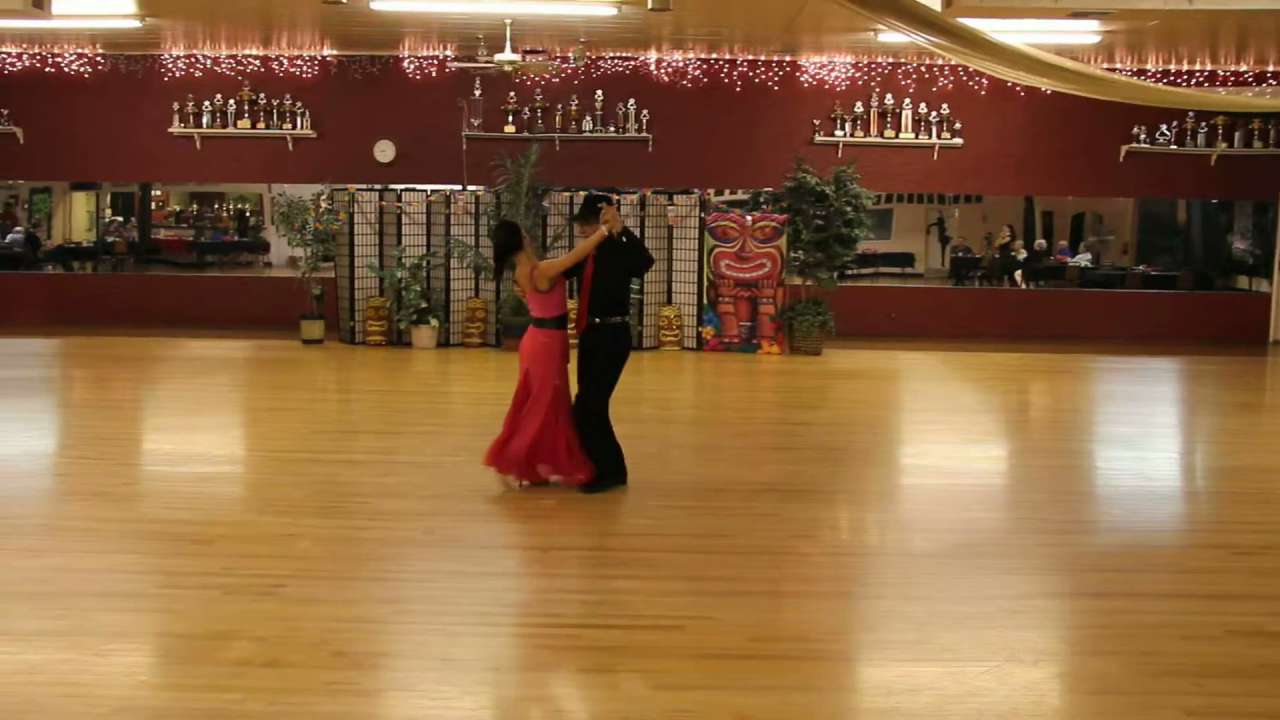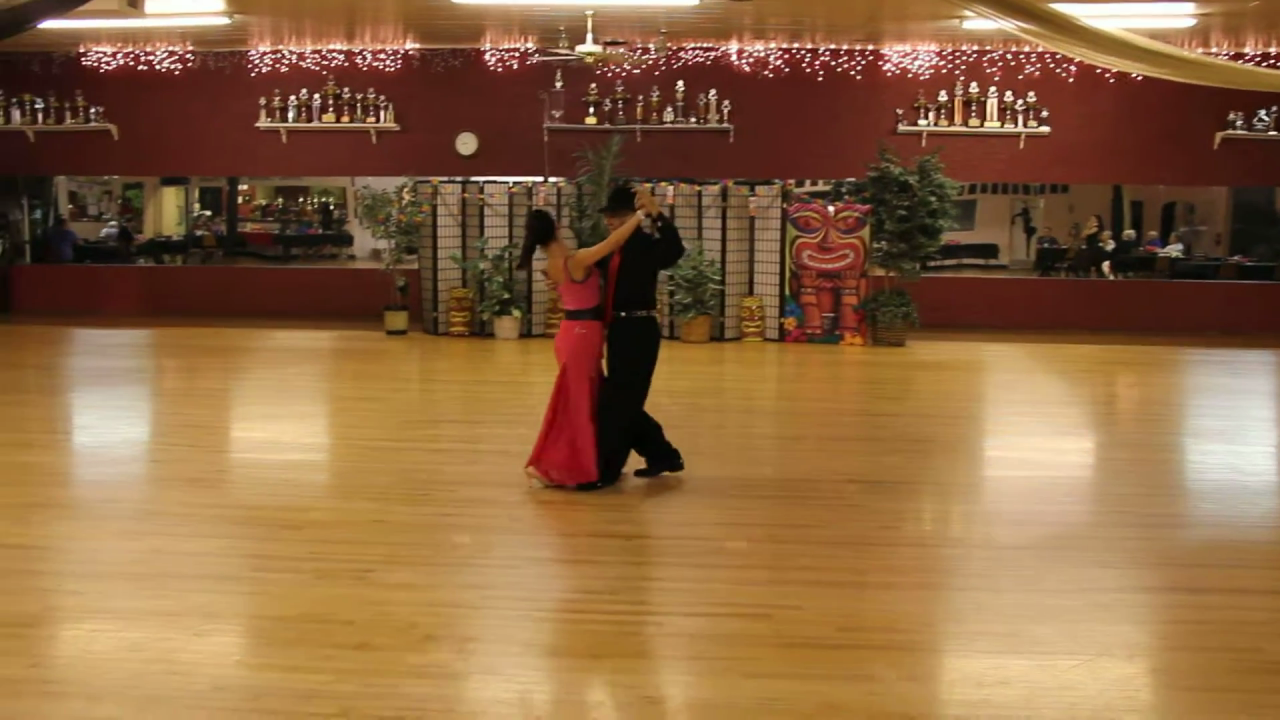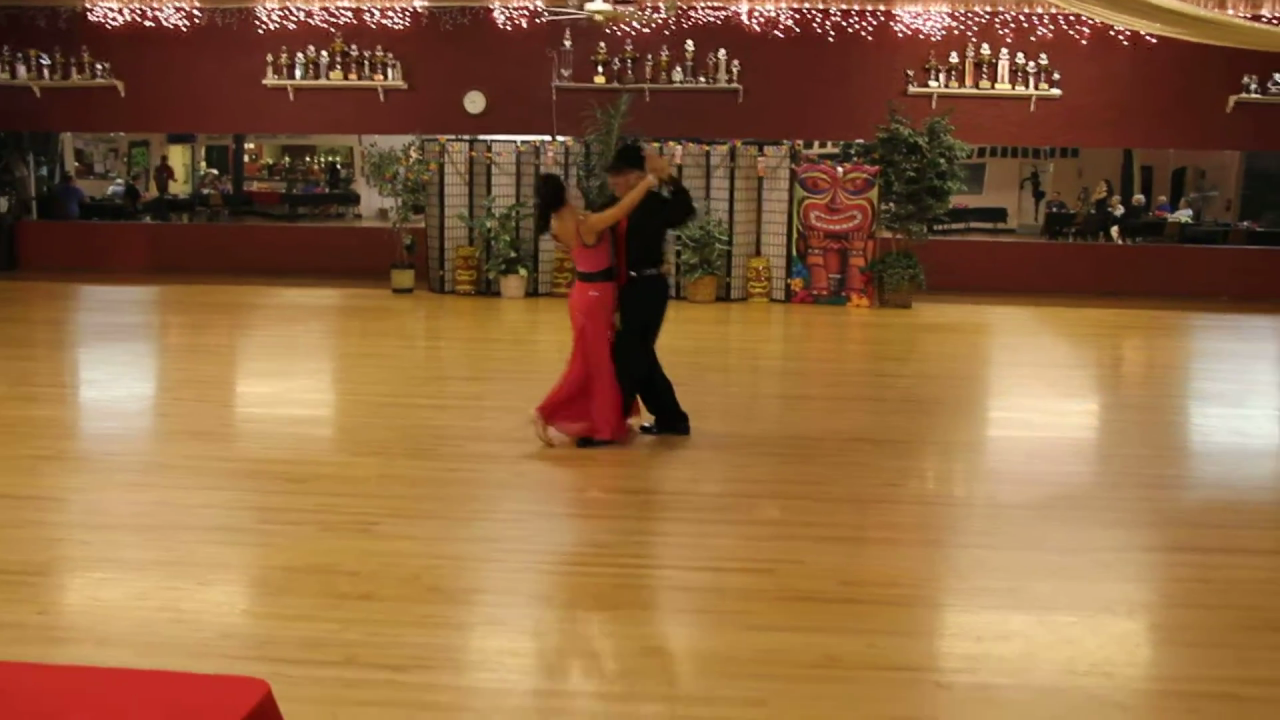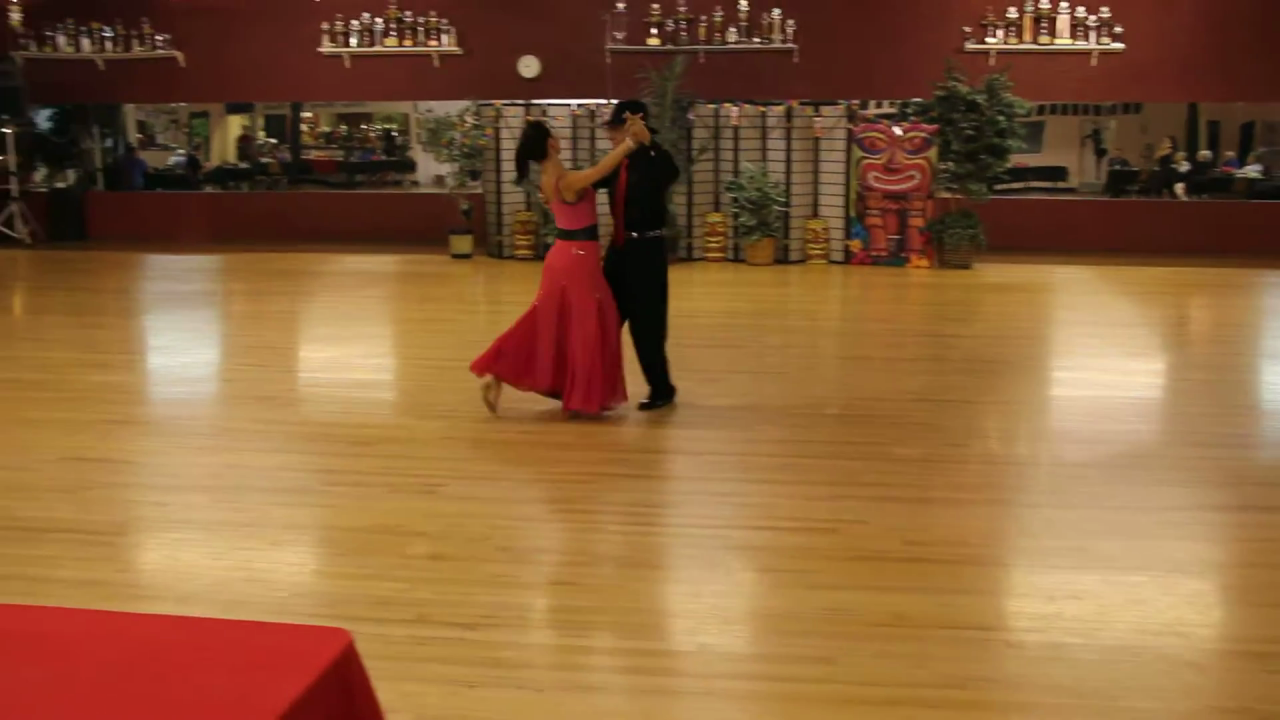
dt=0.7s
person 1, frame 1
left shoulder: (618, 252)
right shoulder: (583, 254)
left elbow: (644, 262)
left wrist: (620, 230)
left hip: (612, 335)
right hip: (590, 334)
left knee: (588, 405)
right knee: (591, 406)
left ankle: (608, 470)
right ankle: (610, 470)
person 1, frame 2
left shoulder: (648, 245)
right shoulder: (613, 247)
left elbow: (673, 251)
left wrist: (656, 215)
left hip: (638, 330)
right hip: (619, 329)
left knee: (619, 401)
right knee: (622, 401)
left ankle: (607, 470)
right ankle: (663, 455)
person 1, frame 3
left shoulder: (654, 204)
left elbow: (684, 212)
left wrist: (668, 179)
left hip: (648, 288)
right hip: (629, 287)
left knee: (626, 357)
right knee: (639, 357)
right ankle: (671, 417)
person 1, frame 4
left shoulder: (650, 163)
right shoulder: (616, 162)
left elbow: (672, 173)
left wrist: (646, 141)
left hip: (647, 250)
right hip: (620, 248)
left knee: (647, 322)
left ankle: (661, 389)
person 2, frame 1
left shoulder: (521, 272)
right shoulder: (541, 270)
left elbow: (566, 264)
right elbow: (579, 253)
right wrist: (605, 230)
left hip: (538, 340)
right hip: (547, 343)
left knee: (536, 408)
right knee: (545, 408)
left ankle: (529, 468)
right ankle: (505, 463)
person 2, frame 2
left shoulder: (551, 265)
right shoulder: (576, 260)
right elbow: (614, 242)
right wrist: (639, 216)
left hip: (573, 333)
right hip: (582, 336)
left knee: (585, 400)
right knee: (577, 403)
right ankle: (547, 465)
person 2, frame 3
left shoulder: (558, 226)
right shoulder: (588, 225)
right elbow: (624, 206)
right wrist: (652, 177)
left hip: (584, 293)
right hip: (597, 295)
left knee: (594, 361)
right knee: (597, 363)
person 2, frame 4
left shoulder: (547, 179)
right shoulder: (568, 181)
left elbow: (593, 176)
right elbow: (602, 168)
right wrist: (631, 141)
left hip: (561, 255)
right hip: (580, 258)
left knee: (544, 322)
right knee: (590, 325)
left ankle: (497, 375)
right ankle: (587, 396)
